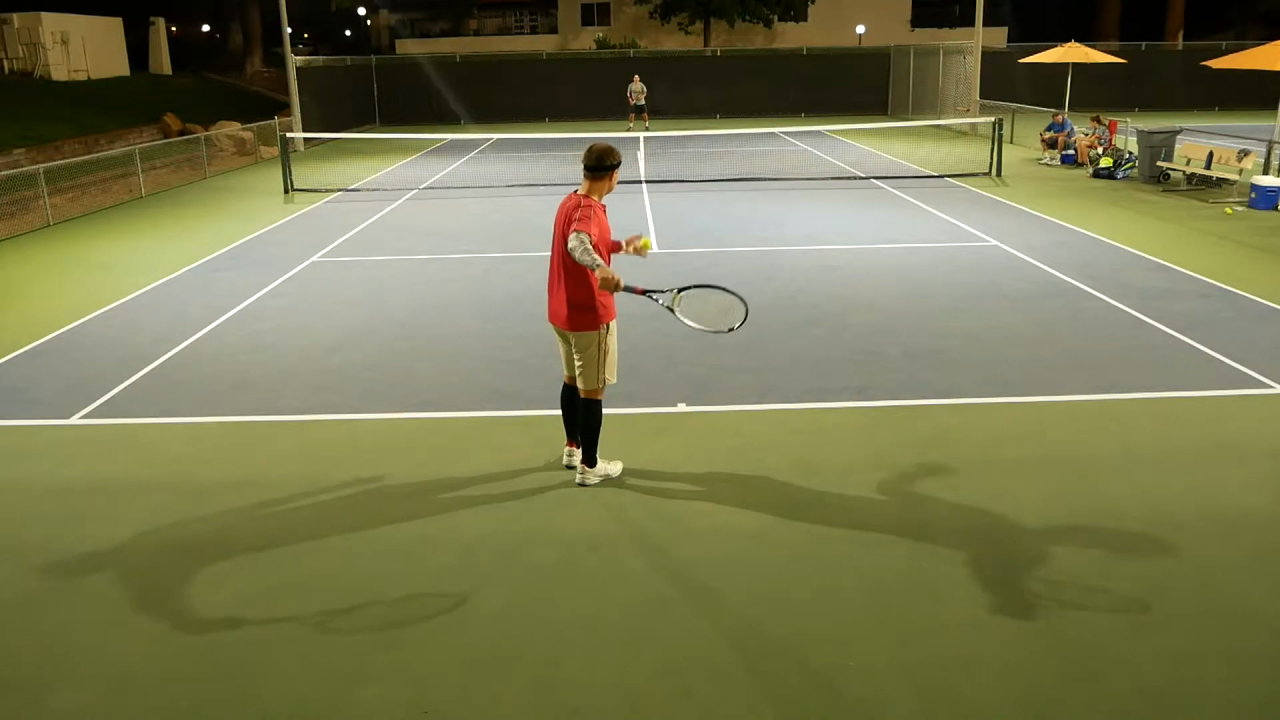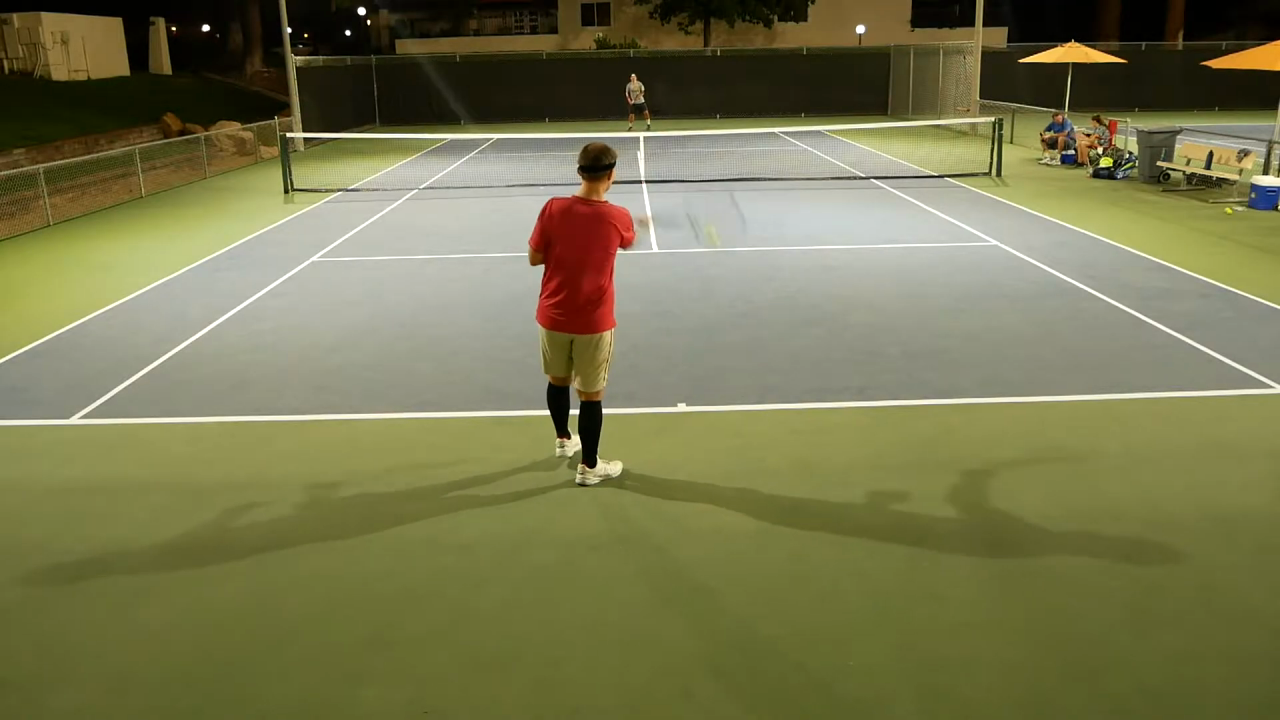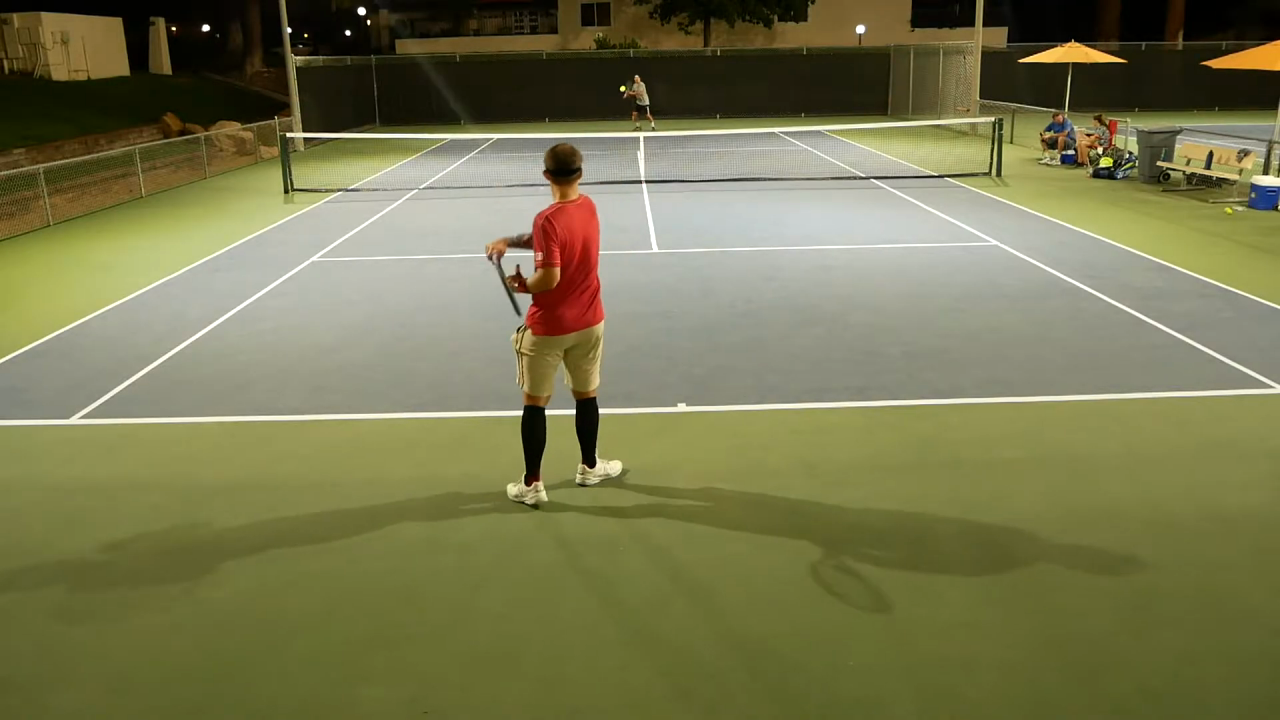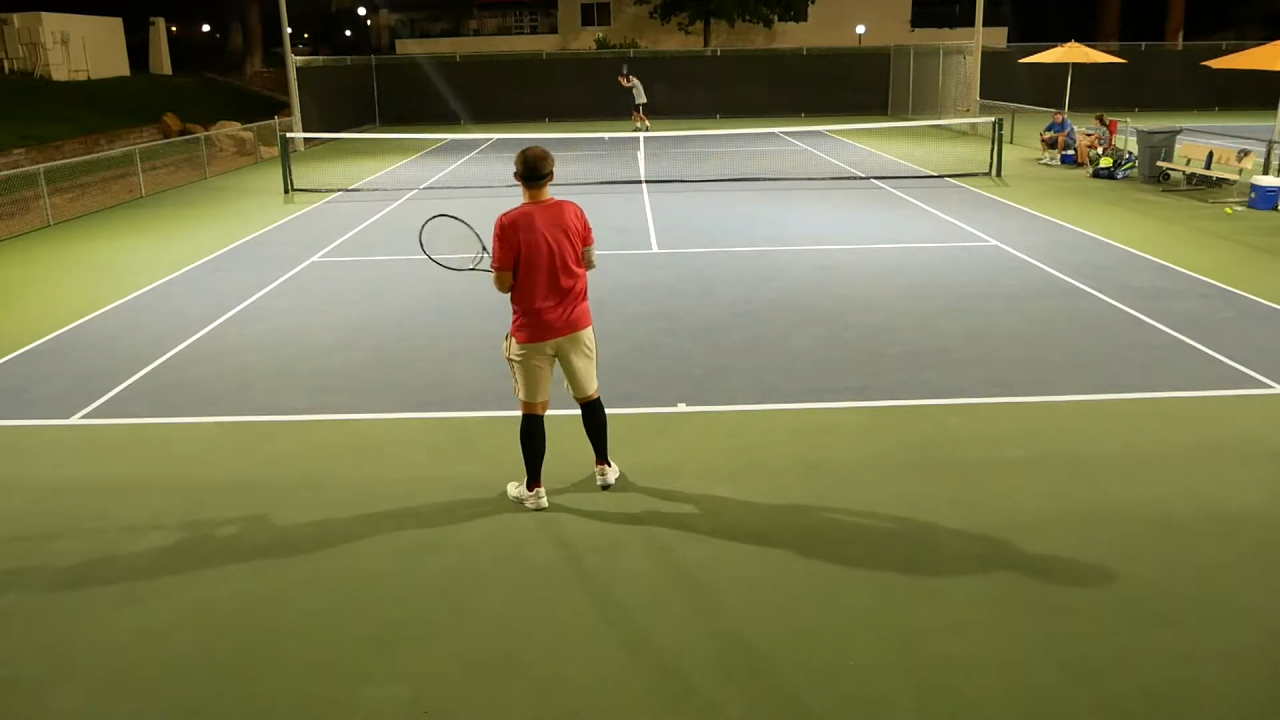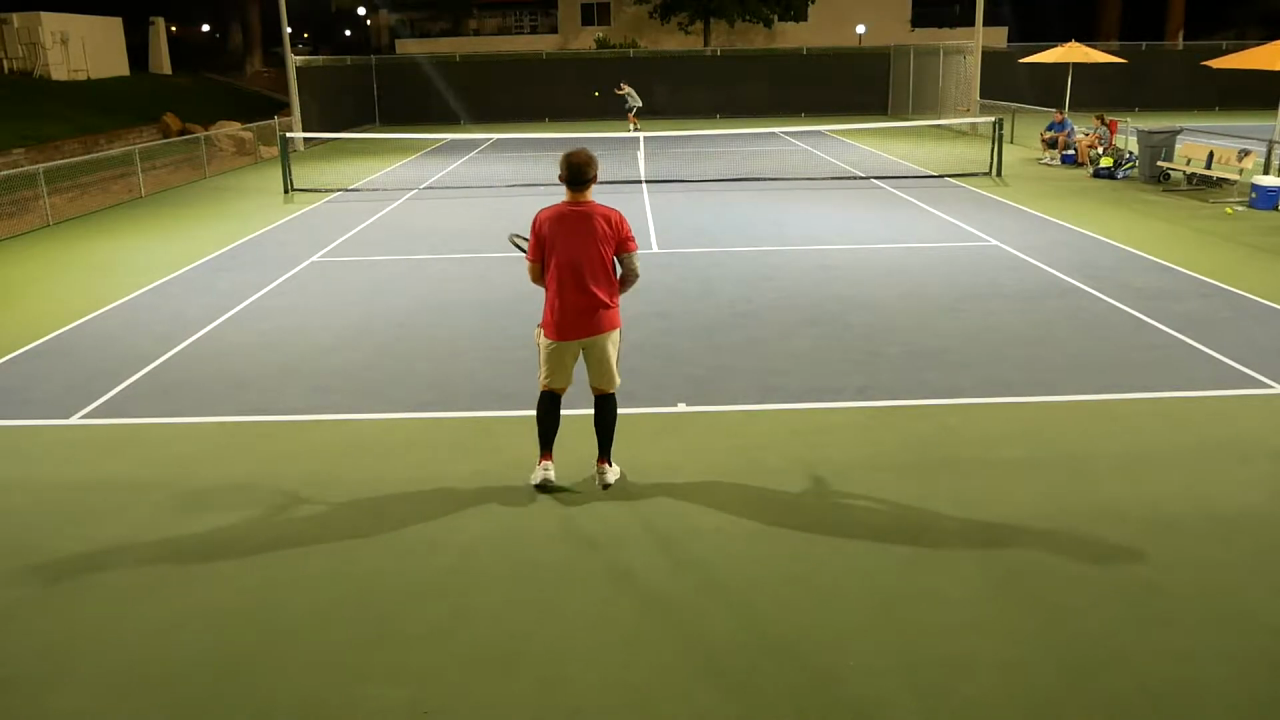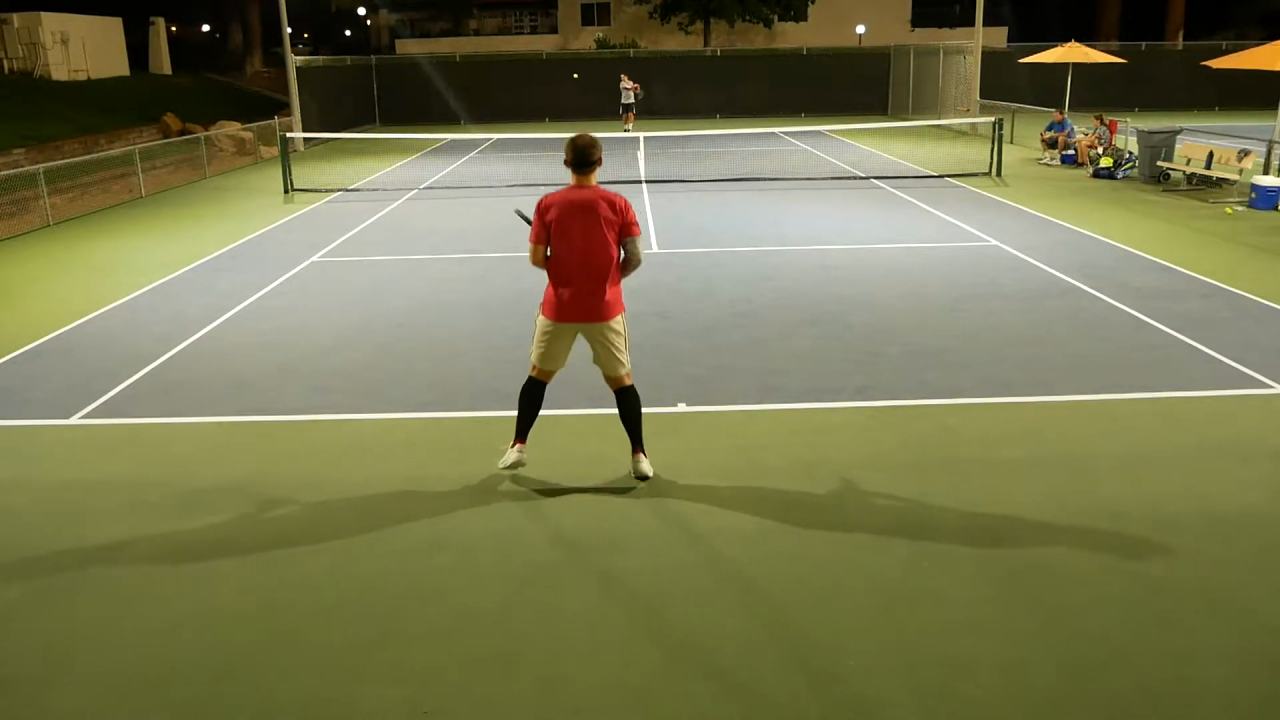
dt=0.5s
person 1, frame 1
left shoulder: (571, 200)
right shoulder: (589, 208)
right elbow: (576, 244)
left wrist: (619, 246)
right wrist: (599, 268)
left hip: (562, 312)
right hip: (589, 316)
left knee: (572, 380)
right knee: (592, 391)
left ankle: (572, 447)
right ankle: (589, 466)
person 1, frame 2
left shoulder: (554, 208)
right shoulder: (619, 218)
left elbow: (534, 258)
right wrist: (635, 228)
left hip: (552, 316)
right hip: (594, 322)
left knee: (557, 381)
right knee: (592, 395)
left ankle: (563, 440)
right ankle: (589, 467)
person 1, frame 3
left shoulder: (548, 219)
right shoulder: (588, 206)
left elbow: (550, 279)
left wrist: (522, 283)
right wrist: (510, 241)
left hip: (548, 327)
right hip: (589, 322)
left knee: (535, 403)
right knee: (586, 395)
left ankle: (532, 483)
right ankle: (589, 466)
person 1, frame 4
left shoulder: (508, 222)
right shoulder: (573, 213)
left elbow: (504, 283)
right elbow: (589, 263)
left hip: (532, 331)
right hip: (576, 324)
left knee: (533, 409)
right knee: (589, 397)
left ankle: (534, 488)
right ankle: (604, 467)
person 1, frame 5
left shoulder: (544, 219)
right shoulder: (613, 219)
left elbow: (535, 275)
right elbow: (632, 272)
left hip: (558, 325)
right hip: (603, 323)
left knee: (551, 391)
right knee: (605, 392)
left ankle: (545, 461)
right ankle: (604, 465)
person 1, frame 6
left shoulder: (548, 204)
right shoulder: (618, 204)
left elbow: (536, 259)
right elbow: (634, 258)
left hip: (559, 309)
right hip: (605, 310)
left knee: (538, 376)
right knee: (622, 382)
left ankle: (518, 446)
right ankle: (638, 456)
